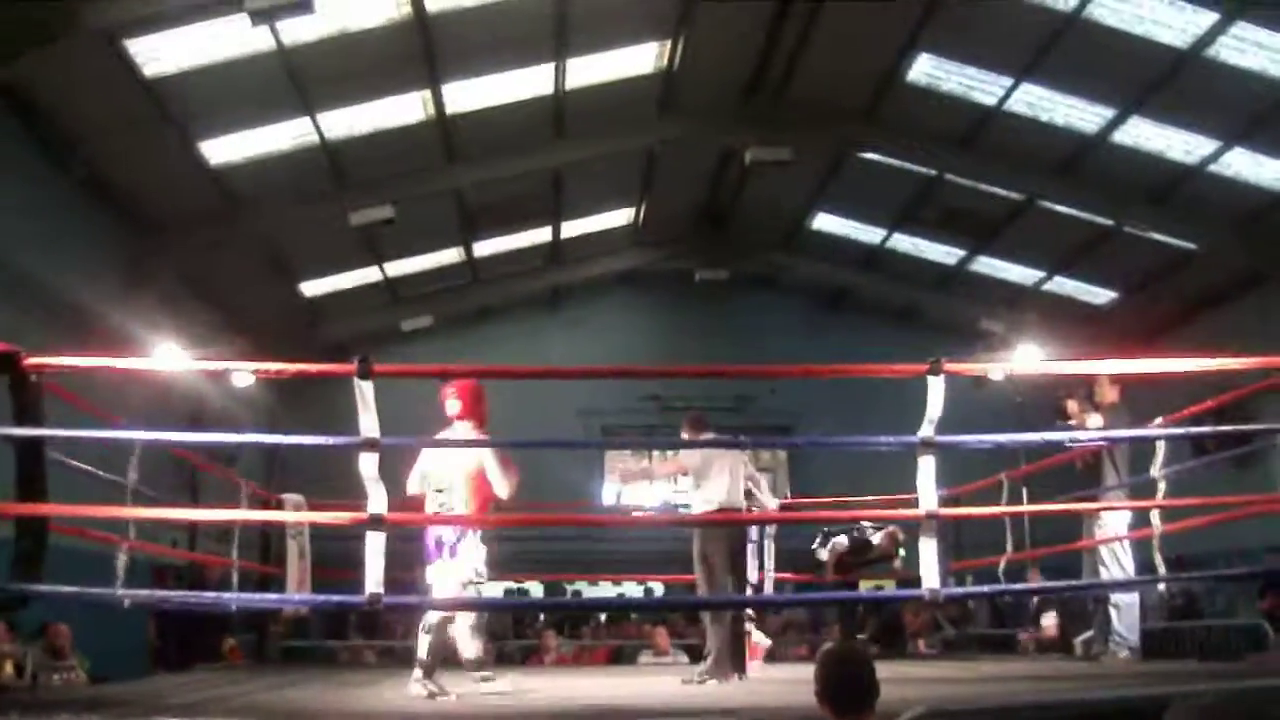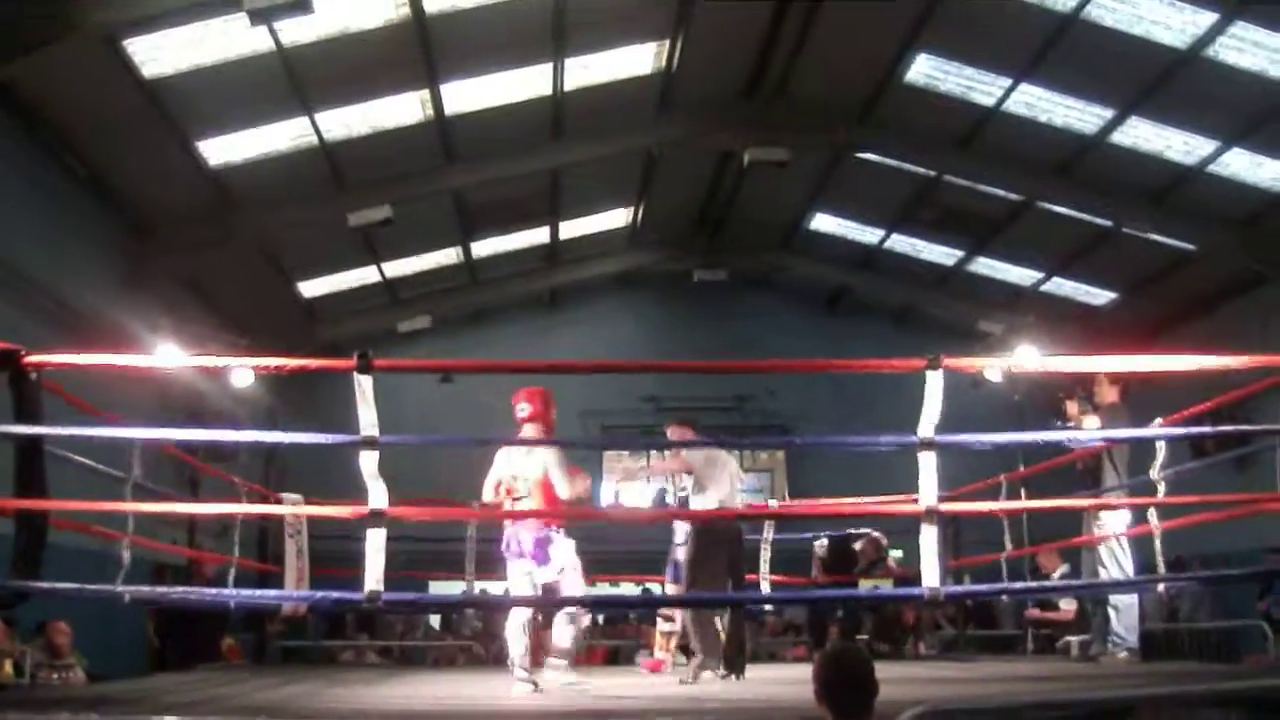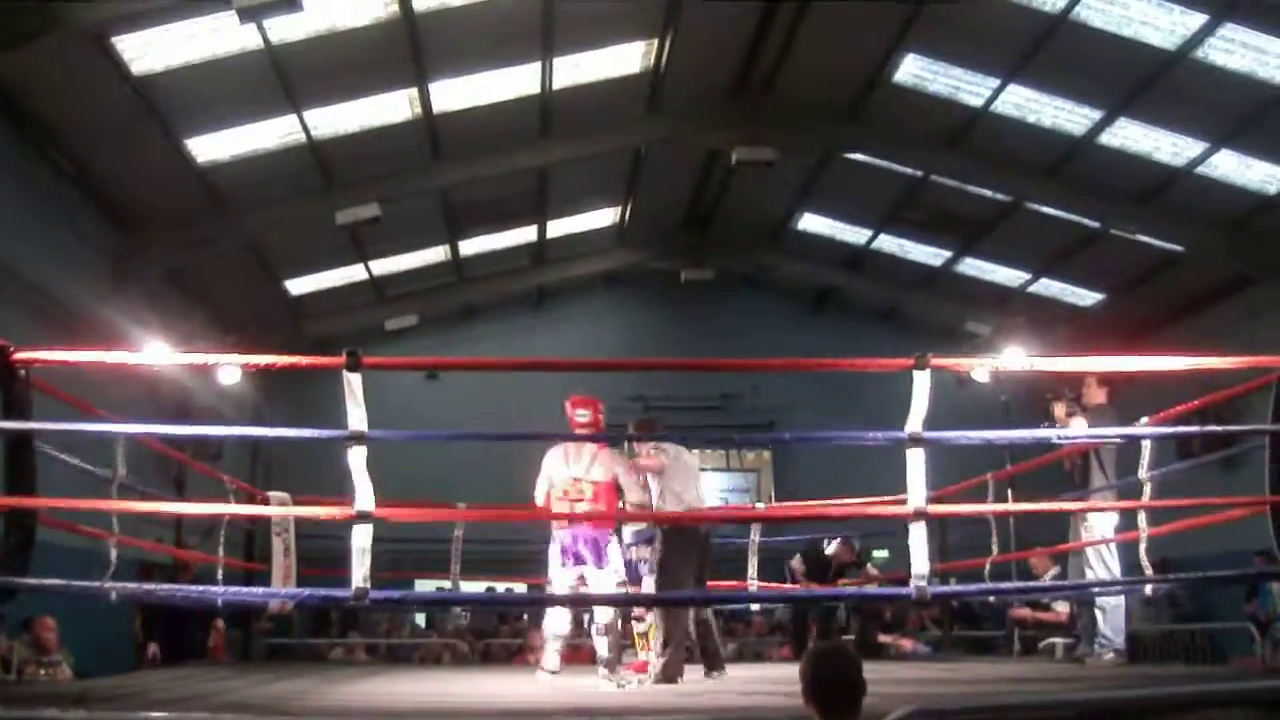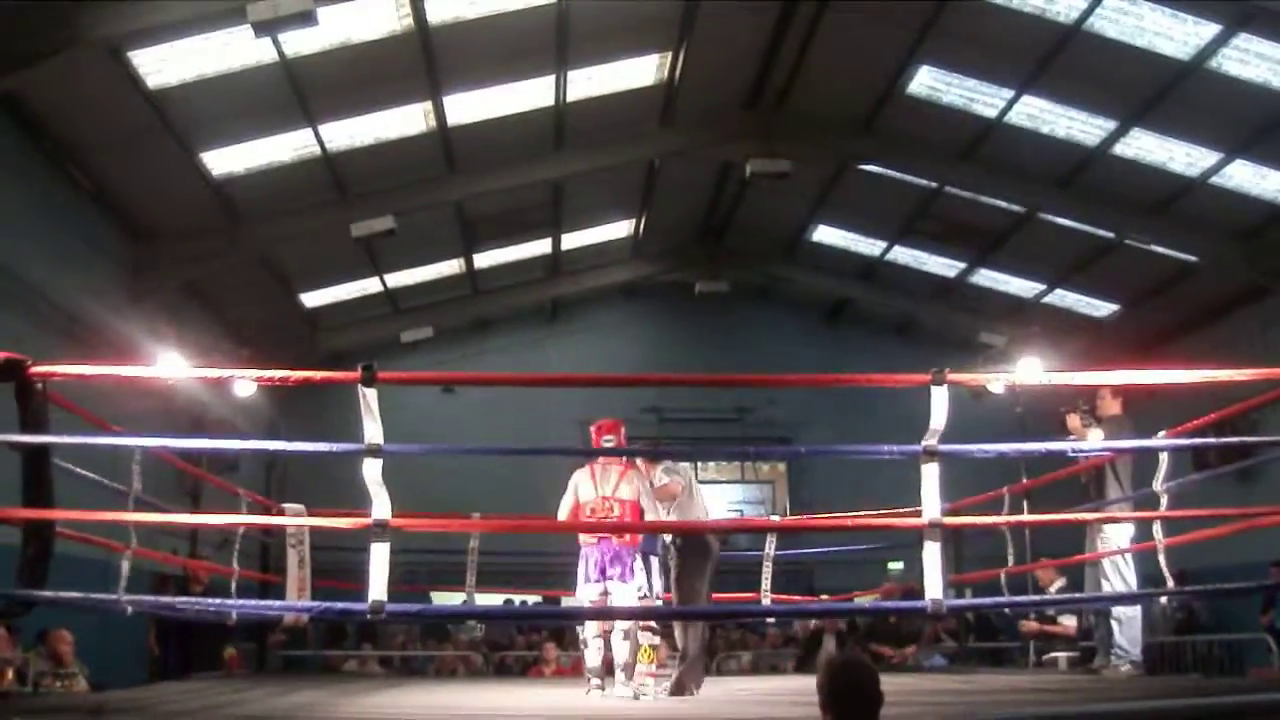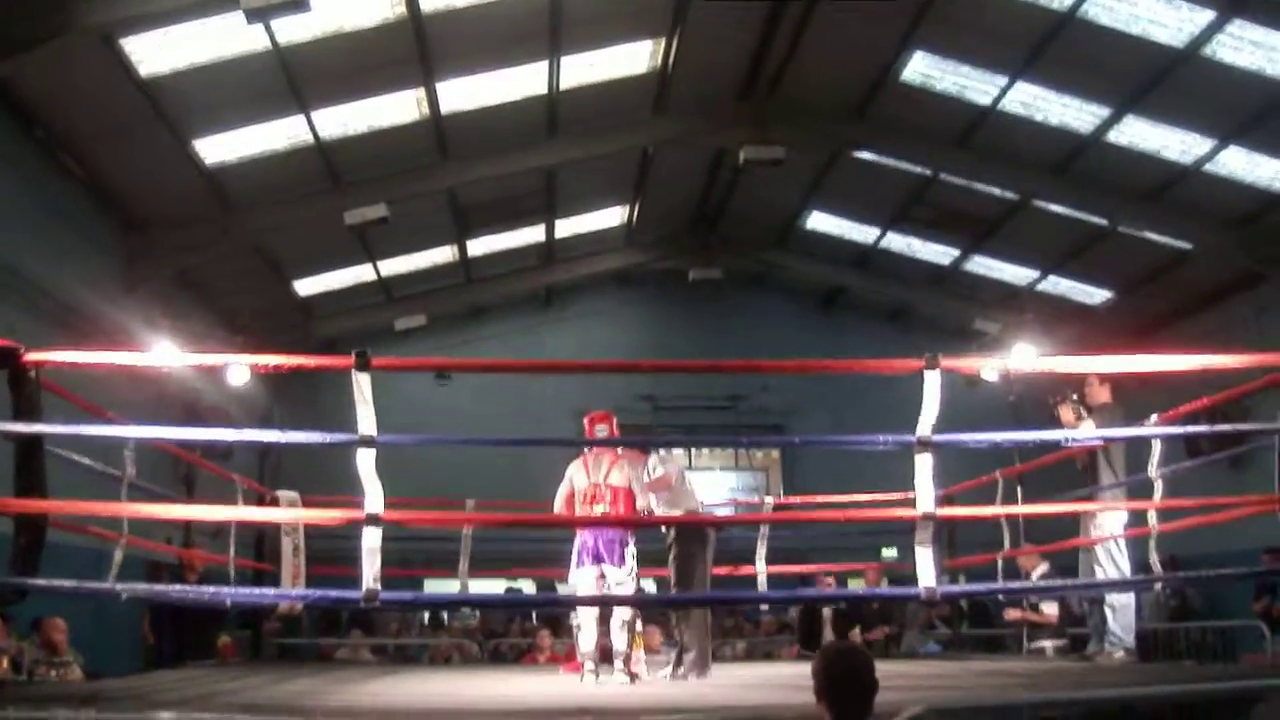
dt=0.4s
person 1, frame 1
left shoulder: (435, 443)
right shoulder: (481, 443)
left elbow: (413, 487)
right elbow: (503, 490)
right wrist: (511, 472)
left hip: (437, 528)
right hip: (464, 530)
left knee: (465, 602)
right knee: (446, 602)
left ankle: (477, 668)
right ankle: (422, 673)
person 1, frame 2
left shoulder: (504, 452)
right shoulder: (547, 449)
left elbow: (488, 495)
right elbow: (565, 492)
right wrist: (581, 481)
left hip: (512, 533)
right hip: (543, 533)
left knee: (521, 606)
right knee: (573, 598)
left ankle: (521, 674)
right ankle: (559, 659)
person 1, frame 3
left shoulder: (554, 454)
right shoulder: (610, 455)
left elbow: (541, 500)
right elbow: (639, 498)
right wrist: (622, 498)
left hip: (564, 535)
right hip: (598, 535)
left knee: (562, 599)
right knee: (604, 605)
left ankle: (551, 651)
right ankle: (607, 670)
person 1, frame 4
left shoulder: (581, 475)
right shoulder: (634, 475)
left elbow: (563, 517)
right elbow: (653, 518)
left hip: (591, 552)
right hip: (624, 552)
left knee: (593, 619)
right knee: (624, 619)
left ankle: (595, 681)
right ankle: (623, 680)
person 1, frame 5
left shoulder: (576, 466)
right shoulder: (626, 463)
left elbow: (559, 508)
right elbow: (643, 504)
left hip: (586, 537)
right hip: (617, 537)
left knee: (587, 606)
right knee: (622, 603)
left ankle: (589, 667)
right ankle: (621, 665)
person 2, frame 1
left shoulder: (1117, 412)
right shoulder: (1100, 416)
left elbow: (1091, 423)
left wrist: (1076, 414)
right wrist: (1079, 418)
left hip: (1111, 503)
right hip: (1097, 503)
left knee: (1117, 576)
right knee: (1098, 578)
left ankle: (1125, 645)
right ankle: (1103, 641)
person 2, frame 2
left shoulder: (1116, 412)
right shoulder: (1101, 417)
left elbow: (1088, 425)
right elbow: (1085, 462)
left wrist: (1074, 415)
right wrist: (1077, 421)
left hip: (1111, 505)
right hip: (1097, 504)
left knee: (1117, 577)
right knee: (1095, 580)
left ankle: (1125, 645)
right ankle: (1101, 642)
person 2, frame 3
left shoulder: (1104, 413)
right shoulder: (1089, 419)
left elbow: (1075, 425)
right elbow: (1071, 463)
left wrist: (1060, 418)
right wrist: (1064, 423)
left hip: (1098, 506)
left knee: (1103, 579)
right knee: (1082, 580)
left ankle: (1111, 647)
right ankle: (1088, 644)
person 2, frame 4
left shoulder: (1119, 423)
right shoulder: (1104, 429)
left elbow: (1091, 437)
right elbow: (1087, 474)
left wrist: (1075, 428)
right wrist: (1079, 433)
left hip: (1114, 517)
right hip: (1100, 517)
left knee: (1120, 590)
right knee: (1098, 592)
left ankle: (1128, 658)
right ankle: (1105, 655)
person 2, frame 5
left shoulder: (1109, 411)
right shoulder: (1096, 417)
left elbow: (1085, 431)
right elbow: (1082, 459)
left wrist: (1070, 422)
right wrist: (1073, 423)
left hip: (1107, 504)
right hip: (1094, 504)
left knee: (1112, 576)
right knee: (1092, 579)
left ankle: (1121, 645)
right ankle: (1099, 642)
person 3, frame 1
left shoulder: (698, 450)
right shoulder: (734, 452)
left elbow: (668, 467)
right elbow: (756, 480)
left wrist: (635, 473)
right wrist: (766, 500)
left hip: (712, 522)
right hip: (736, 522)
left knee: (714, 593)
right knee: (734, 592)
left ankle: (717, 666)
right ankle: (737, 663)
person 3, frame 2
left shoulder: (698, 451)
right shoulder: (724, 456)
left elbow: (675, 466)
left wrist: (638, 472)
left hip: (711, 523)
right hip: (732, 524)
left knee: (698, 592)
right knee: (734, 593)
left ankle: (706, 657)
right ankle: (735, 664)
person 3, frame 3
left shoulder: (656, 449)
right shoulder: (682, 453)
left elbow: (653, 463)
left hip: (677, 526)
right hip: (698, 524)
left knee: (670, 595)
right knee: (698, 594)
left ankle: (670, 667)
right ankle: (714, 662)
person 3, frame 4
left shoulder: (666, 470)
right shoulder: (673, 472)
left elbow: (672, 489)
left hip: (690, 541)
right hip: (701, 541)
left knee: (686, 610)
right knee: (695, 608)
left ankle: (686, 679)
right ankle: (692, 676)
person 3, frame 5
left shoulder: (658, 461)
right shoulder: (650, 467)
left elbow: (665, 482)
left hip: (688, 528)
right hip: (683, 530)
left knee: (688, 593)
right knee: (686, 594)
left ankle: (695, 663)
right ankle: (685, 662)
